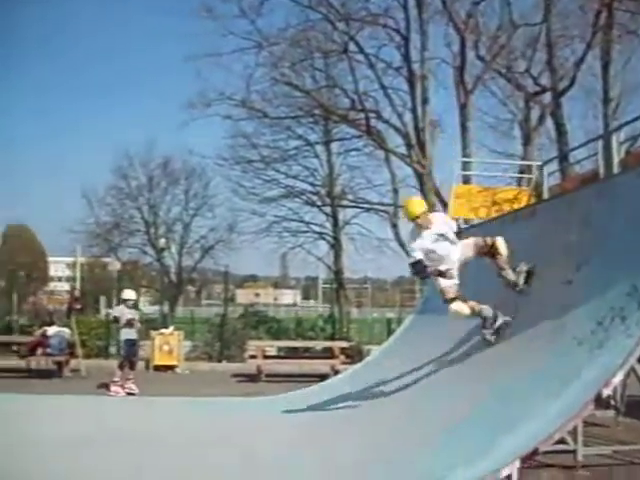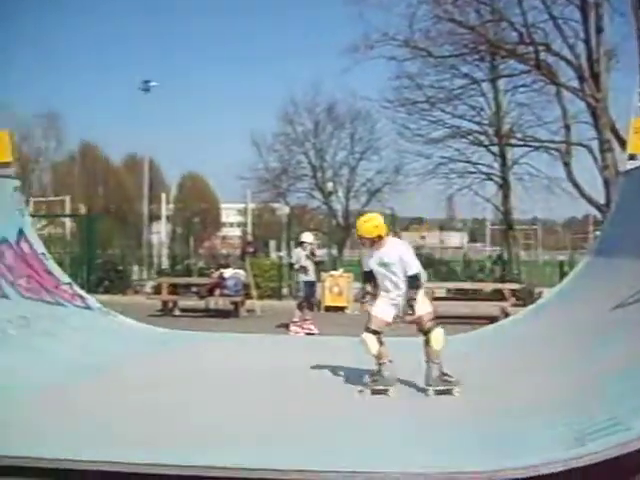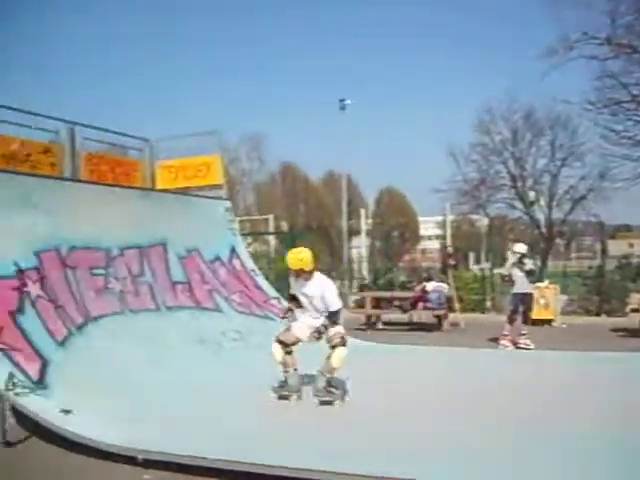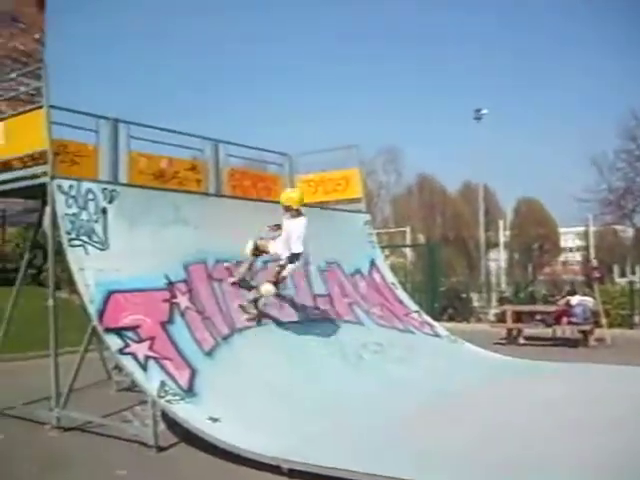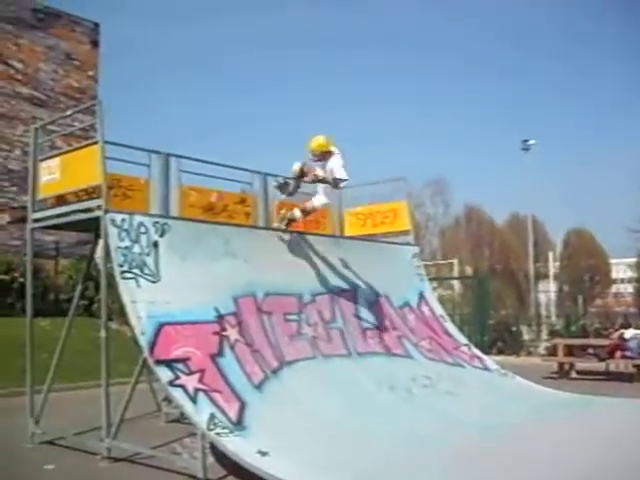
dt=0.4s
person 1, frame 1
left shoulder: (440, 218)
right shoulder: (414, 241)
left elbow: (454, 231)
right elbow: (416, 268)
left wrist: (476, 246)
right wrist: (438, 273)
left hip: (458, 250)
right hip: (443, 266)
left knee: (496, 244)
right knee: (453, 303)
left ankle: (513, 281)
right ankle: (488, 314)
person 1, frame 2
left shoulder: (401, 249)
right shoulder: (367, 251)
left elbow: (416, 278)
right elbow: (368, 273)
left wrist: (411, 301)
right wrist: (368, 292)
left hip: (411, 293)
right hip: (387, 295)
left knee: (431, 329)
right knee: (370, 333)
left ankle: (434, 373)
right ankle: (386, 373)
person 1, frame 3
left shoulder: (325, 285)
right shoulder: (295, 279)
left elbow: (336, 312)
left wrist: (322, 328)
right wrist: (291, 309)
left hip: (329, 321)
right hip: (308, 318)
left knee: (339, 347)
right knee: (279, 344)
left ankle: (322, 385)
right ankle: (291, 382)
person 1, frame 4
left shoulder: (298, 229)
right shoulder: (296, 212)
left elbow: (296, 254)
left wrist: (281, 267)
right wrist: (280, 227)
left hip: (289, 256)
right hip: (281, 244)
left knee: (274, 281)
right knee: (254, 245)
left ankle: (252, 300)
right ankle: (241, 274)
person 1, frame 5
left shoulder: (335, 164)
right shoulder: (332, 149)
left elbow: (342, 182)
left wrist: (323, 180)
right wrist: (321, 159)
left hip: (326, 193)
left knee: (304, 209)
right knee: (299, 168)
left ankle: (286, 220)
right ankle: (291, 189)
